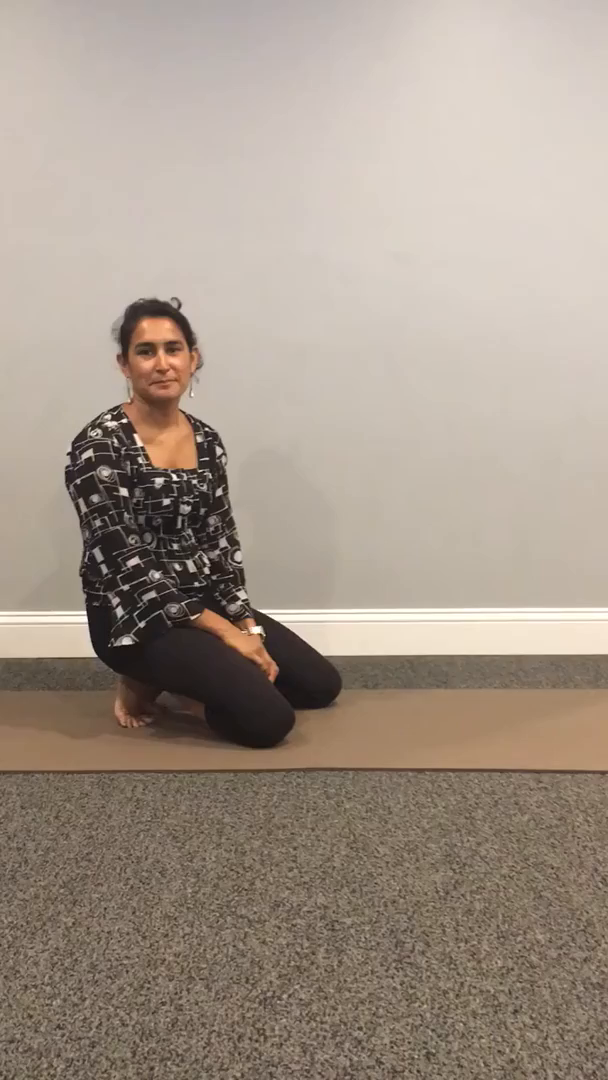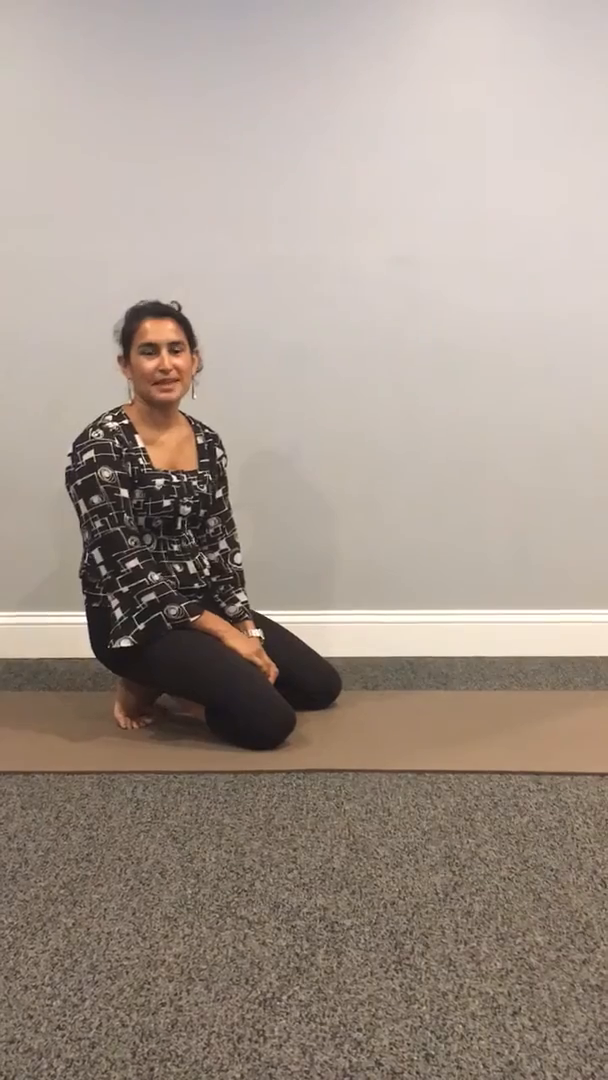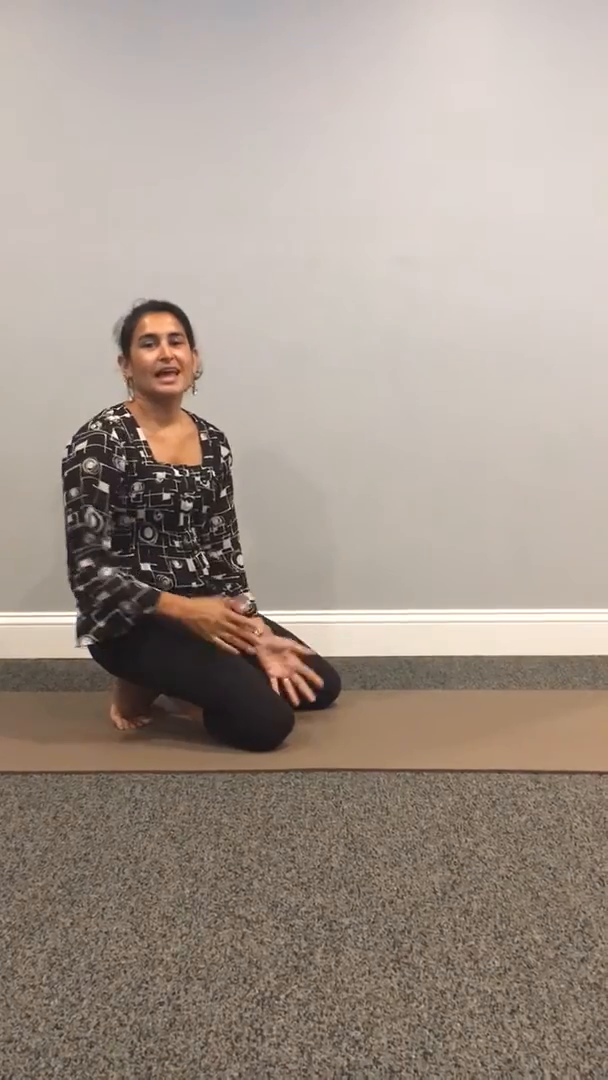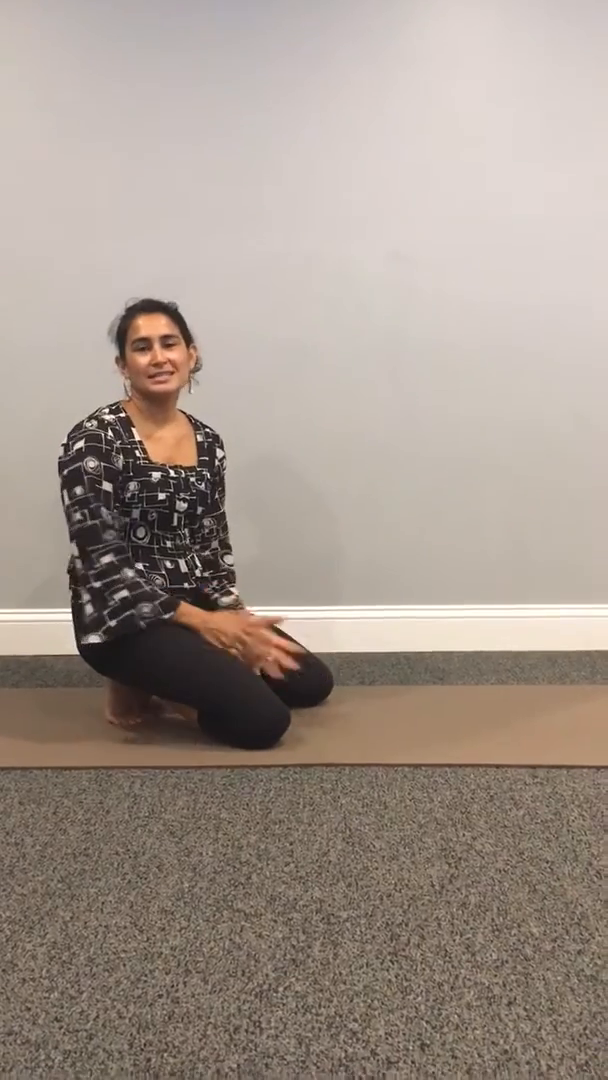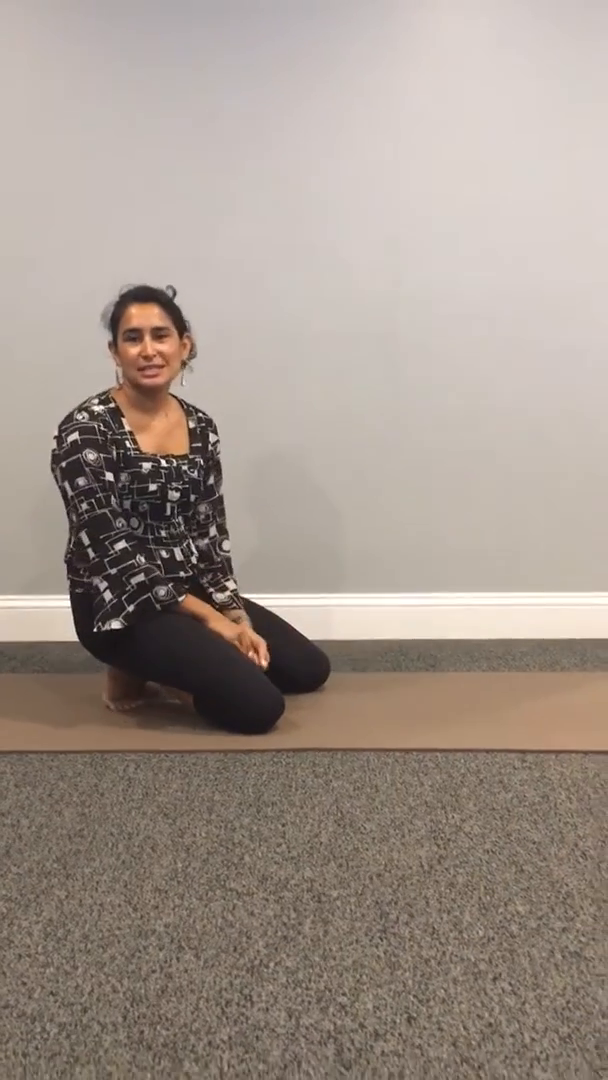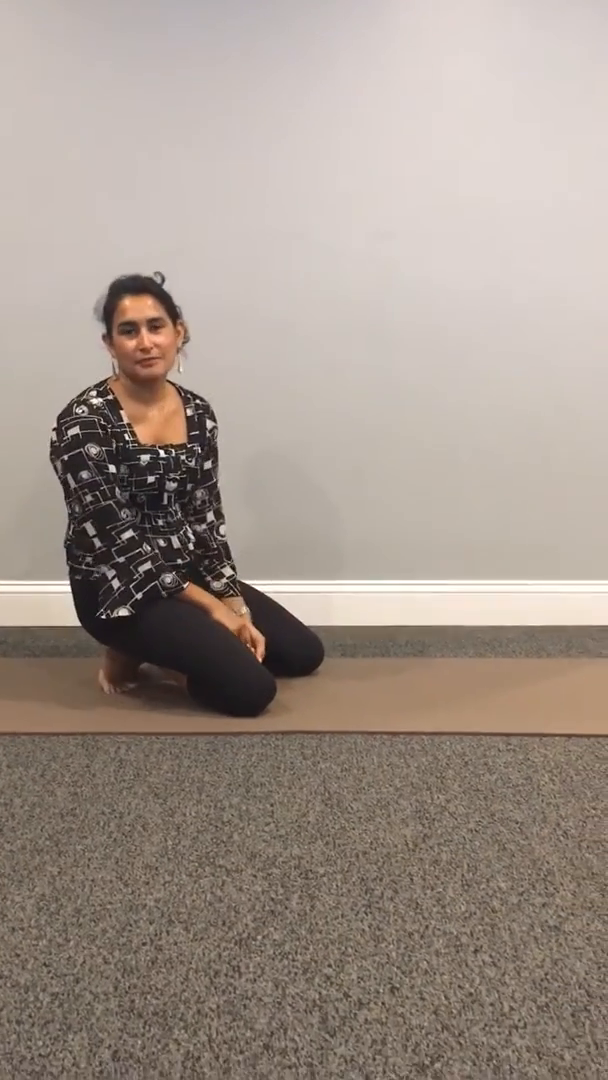
dt=0.4s
person 1, frame 1
left shoulder: (206, 440)
right shoulder: (99, 445)
left elbow: (222, 545)
right elbow: (126, 566)
left wrist: (248, 627)
right wrist: (224, 632)
left hip: (202, 602)
right hip: (134, 617)
left knee: (321, 685)
right knee: (269, 718)
left ankle: (175, 677)
right ankle: (145, 683)
person 1, frame 2
left shoulder: (206, 442)
right shoulder: (100, 446)
left elbow: (222, 546)
right elbow: (125, 566)
left wrist: (247, 630)
right wrist: (225, 633)
left hip: (202, 603)
right hip: (135, 619)
left knee: (321, 686)
right knee: (270, 720)
left ankle: (173, 678)
right ankle: (145, 684)
person 1, frame 3
left shoulder: (212, 442)
right shoulder: (100, 441)
left elbow: (223, 548)
right elbow: (88, 564)
left wrist: (258, 632)
right wrist: (181, 610)
left hip: (200, 605)
right hip: (134, 621)
left knee: (319, 687)
right knee: (268, 721)
left ankle: (170, 681)
right ankle: (144, 685)
person 1, frame 4
left shoulder: (207, 441)
right shoulder: (93, 440)
left elbow: (213, 548)
right elbow: (100, 562)
left wrist: (237, 618)
right wrist: (201, 622)
left hip: (192, 605)
right hip: (124, 620)
left knee: (312, 682)
right knee: (263, 720)
left ankle: (167, 680)
right ankle: (138, 684)
person 1, frame 5
left shoulder: (200, 427)
right shoulder: (86, 430)
left elbow: (210, 532)
right elbow: (110, 551)
left wrist: (237, 617)
right wrist: (209, 617)
left hip: (189, 588)
right hip: (121, 604)
left knee: (309, 669)
right knee: (260, 705)
left ankle: (163, 665)
right ankle: (136, 670)
person 1, frame 6
left shoulder: (197, 412)
right shoulder: (83, 423)
left elbow: (207, 518)
right elbow: (116, 541)
left wrist: (236, 606)
right wrist: (211, 608)
left hip: (185, 573)
right hip: (117, 589)
left knee: (304, 654)
right knee: (250, 688)
left ankle: (159, 647)
right ankle: (132, 652)
